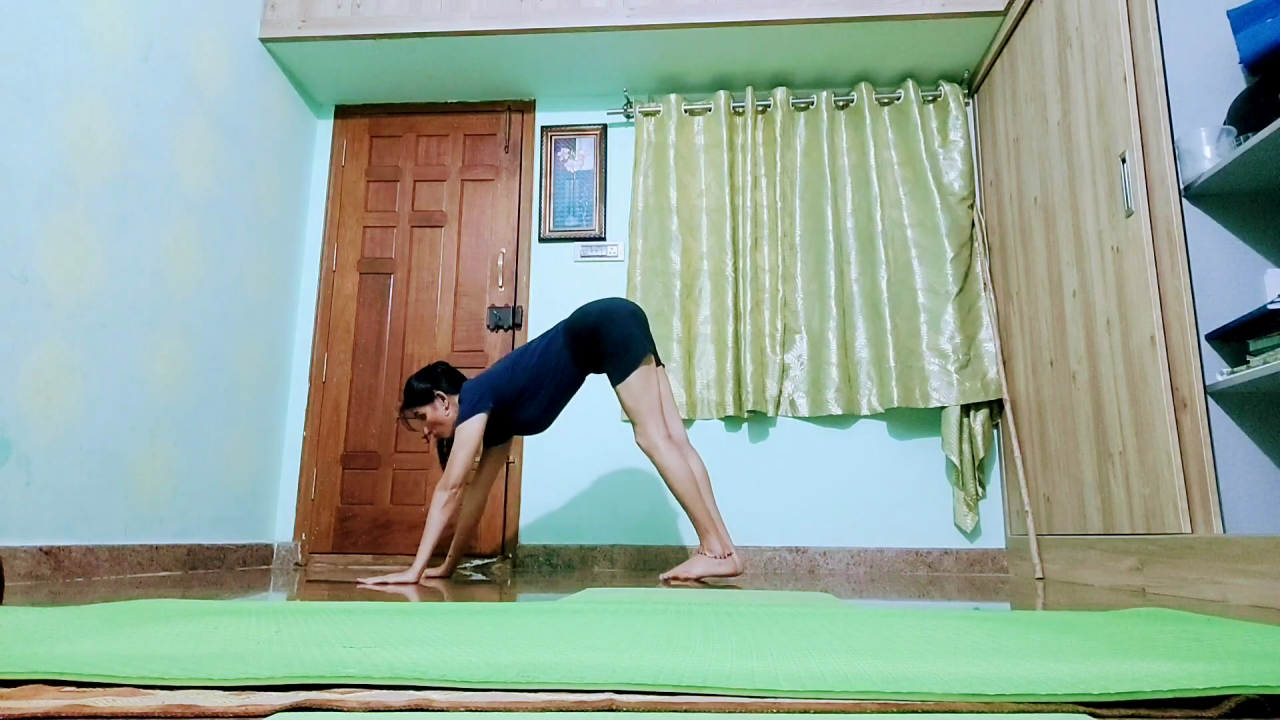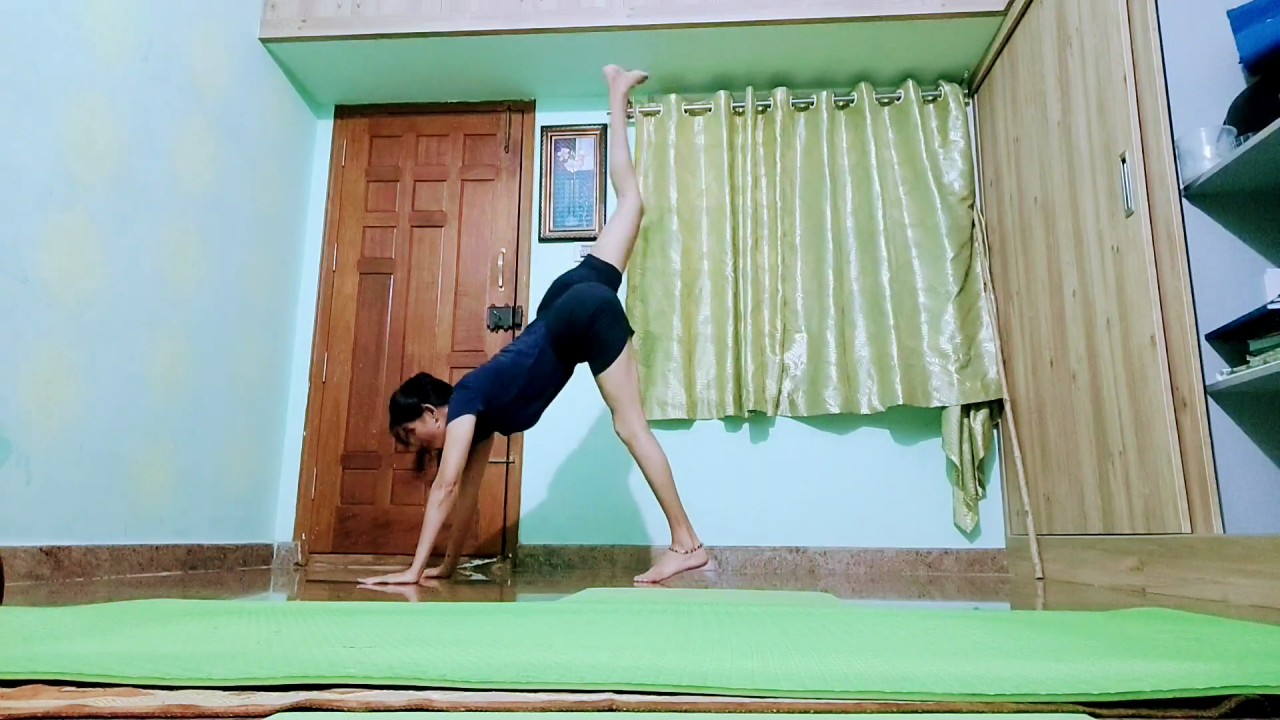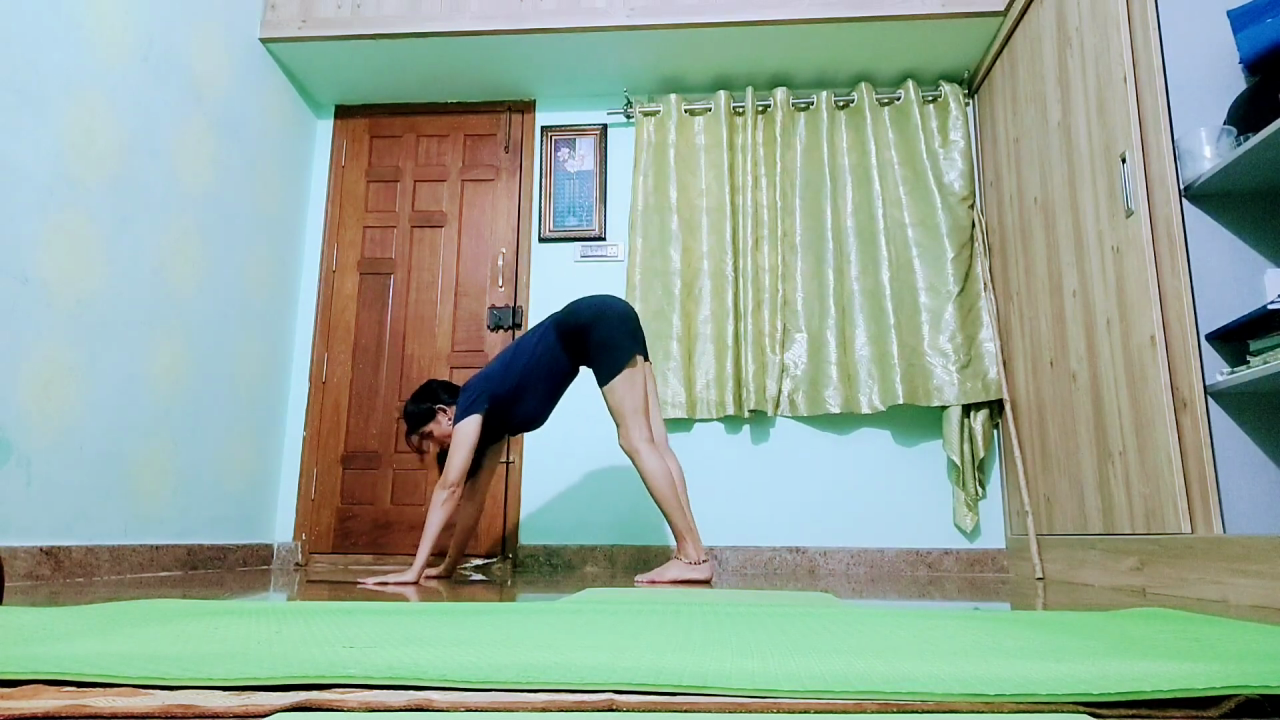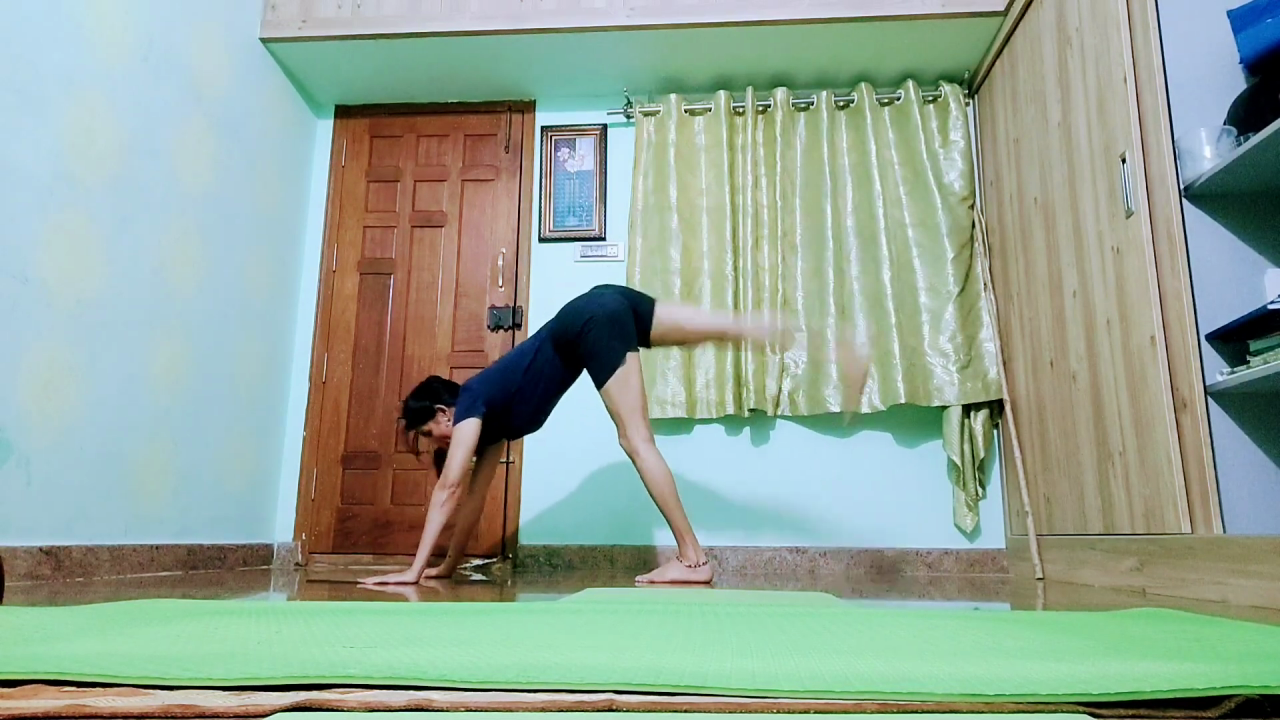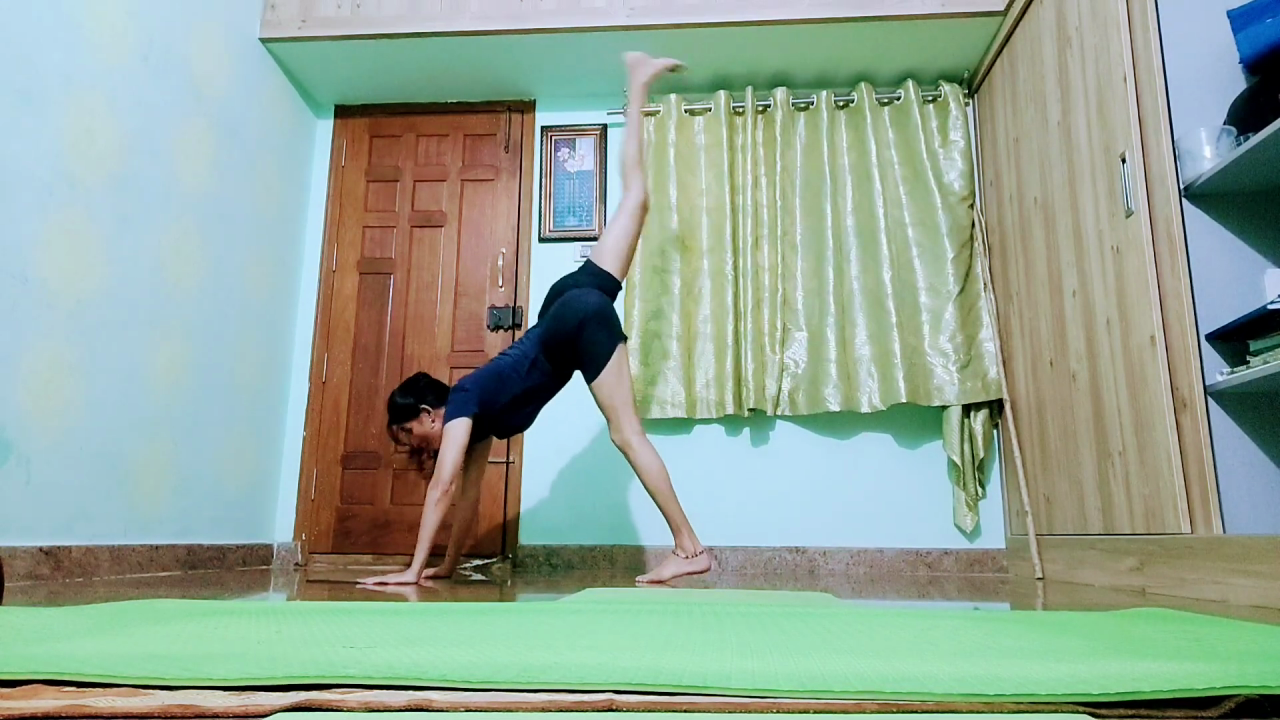
dt=1s
person 1, frame 1
left shoulder: (474, 399)
right shoulder: (496, 415)
left elbow: (450, 487)
right elbow: (477, 488)
left wrist: (416, 569)
right wrist: (448, 564)
left hip: (608, 325)
right hip: (609, 331)
left knee: (654, 438)
right knee: (673, 438)
left ankle: (716, 550)
right ankle: (723, 549)
person 1, frame 2
left shoulder: (464, 405)
right shoulder: (478, 411)
left elbow: (446, 487)
right elbow: (467, 487)
left wrist: (416, 569)
right wrist: (449, 564)
left hip: (586, 315)
right hip: (575, 300)
left knee: (631, 427)
right knee: (630, 201)
left ankle: (685, 544)
person 1, frame 3
left shoulder: (471, 403)
right shoulder: (491, 412)
left elbow: (449, 488)
right elbow: (472, 492)
left wrist: (415, 569)
right wrist: (448, 565)
left hip: (600, 323)
right hip: (603, 324)
left knee: (637, 441)
right knee: (654, 441)
left ankle: (693, 556)
right ankle: (692, 551)
person 1, frame 4
left shoulder: (473, 405)
right shoulder: (490, 417)
left elbow: (447, 489)
right elbow: (474, 489)
left wrist: (415, 569)
right wrist: (448, 563)
left hip: (596, 322)
right hip: (601, 309)
left knee: (637, 439)
right knee: (733, 328)
left ankle: (691, 556)
right ankle: (836, 350)
person 1, frame 5
left shoulder: (462, 407)
right shoulder: (478, 413)
left elbow: (444, 487)
right elbow: (468, 488)
left wrist: (414, 570)
left hip: (580, 319)
right hip: (576, 304)
left knee: (626, 434)
right knee: (634, 196)
left ankle: (689, 548)
